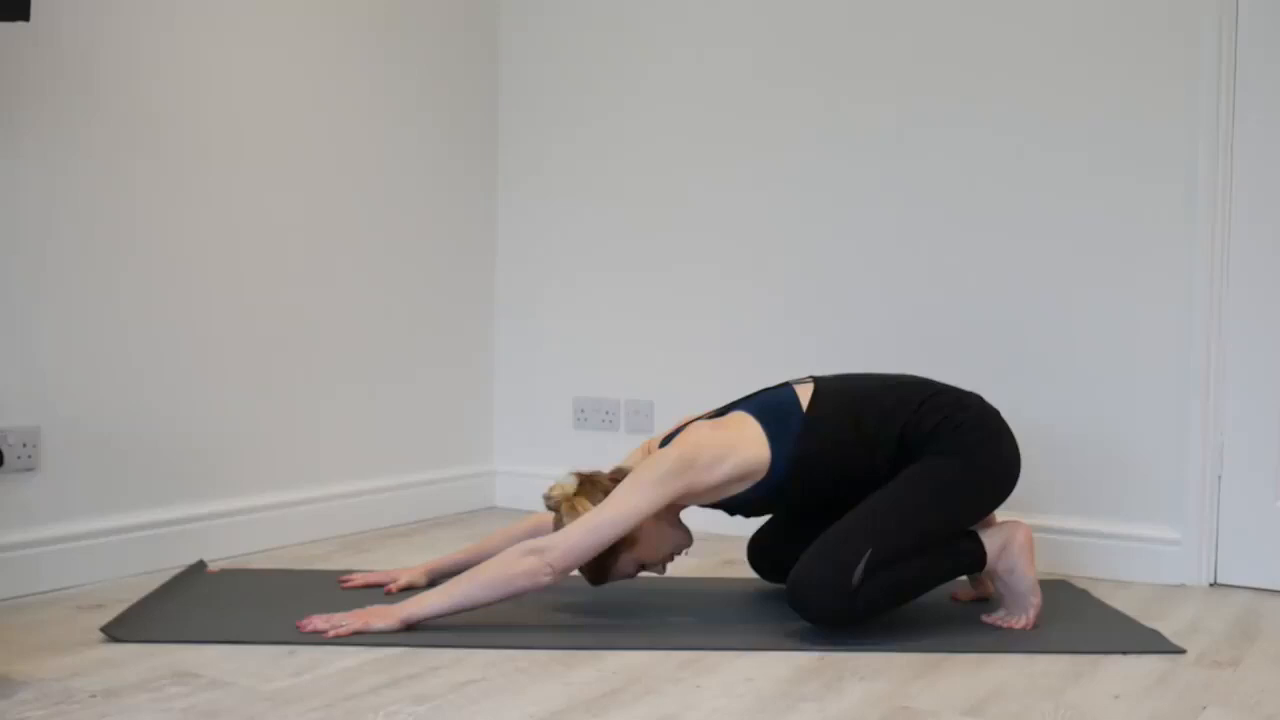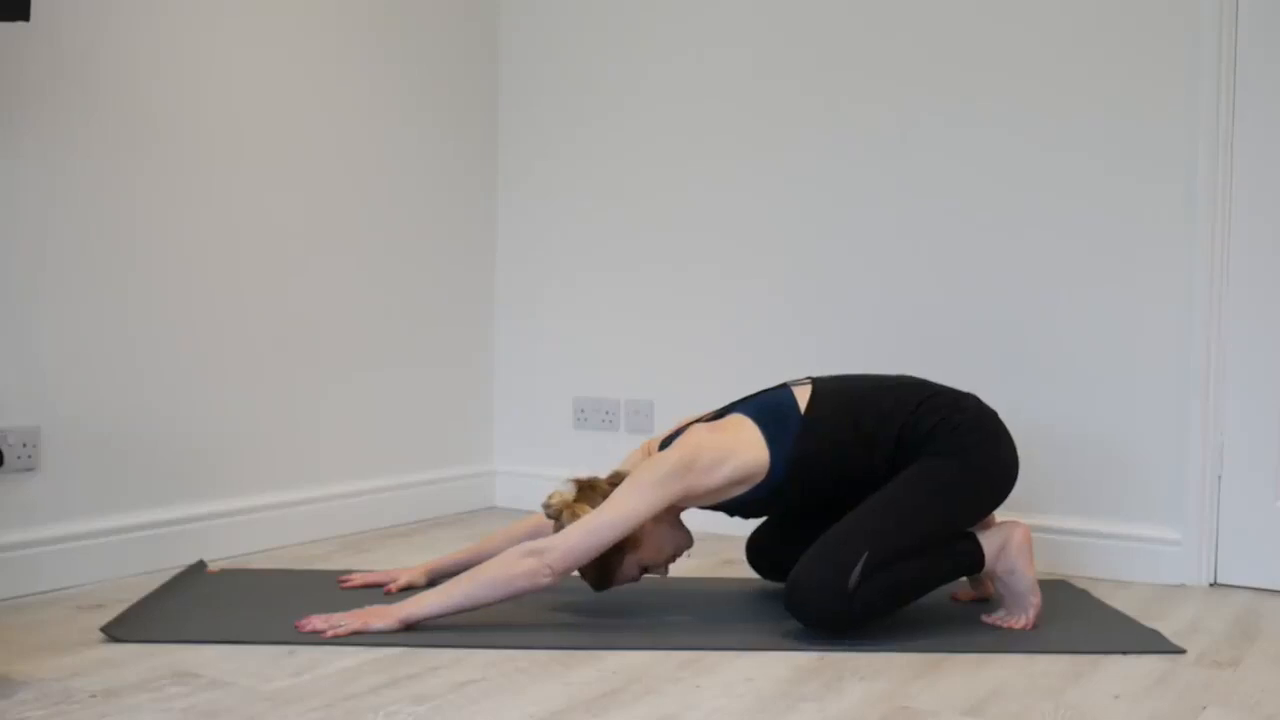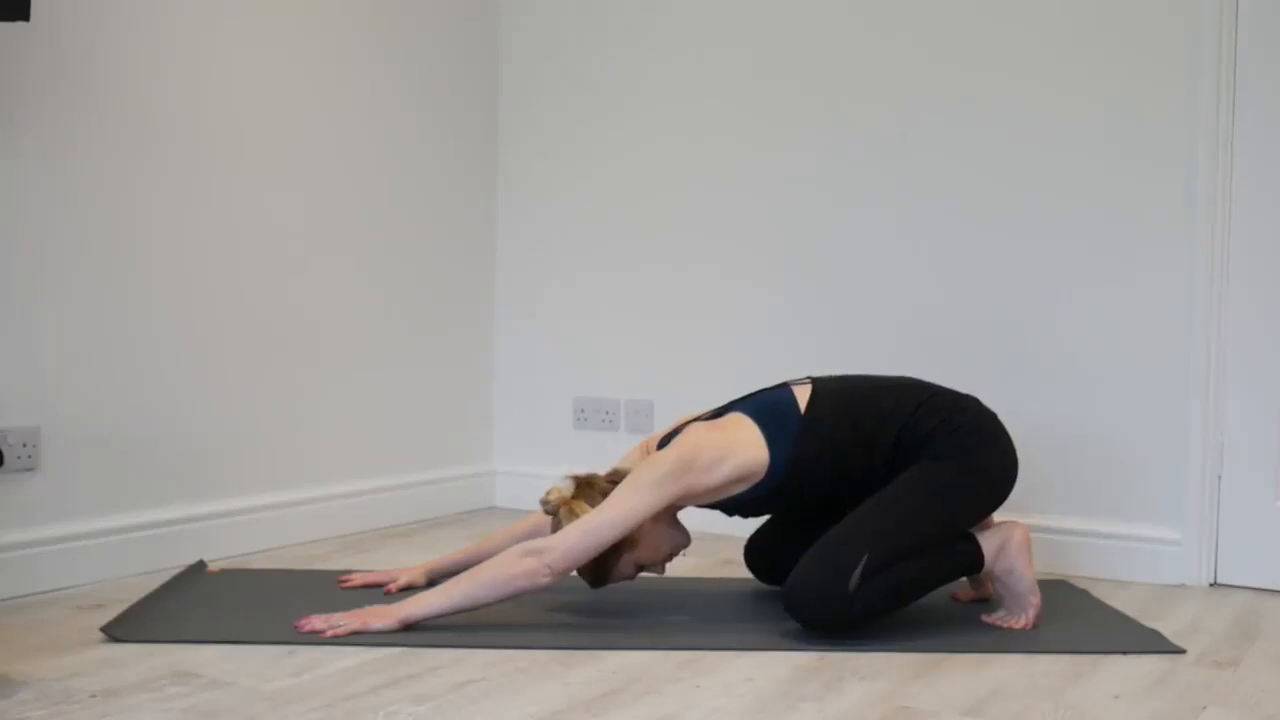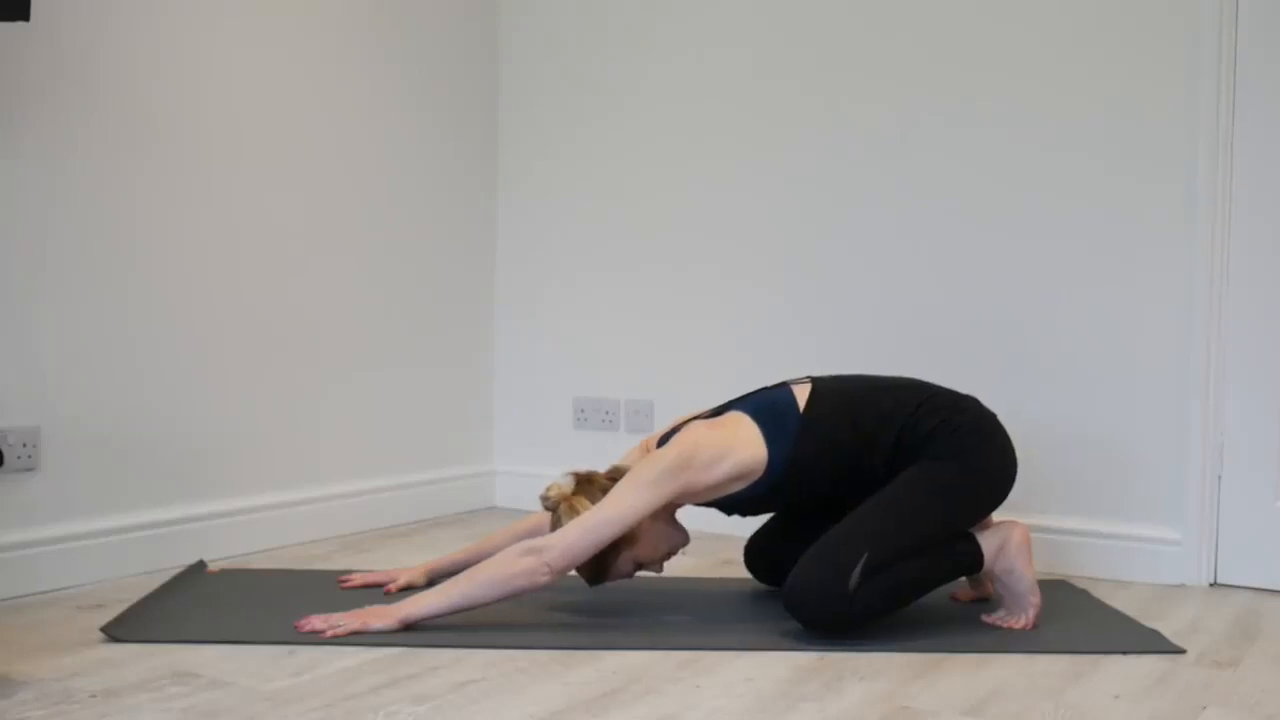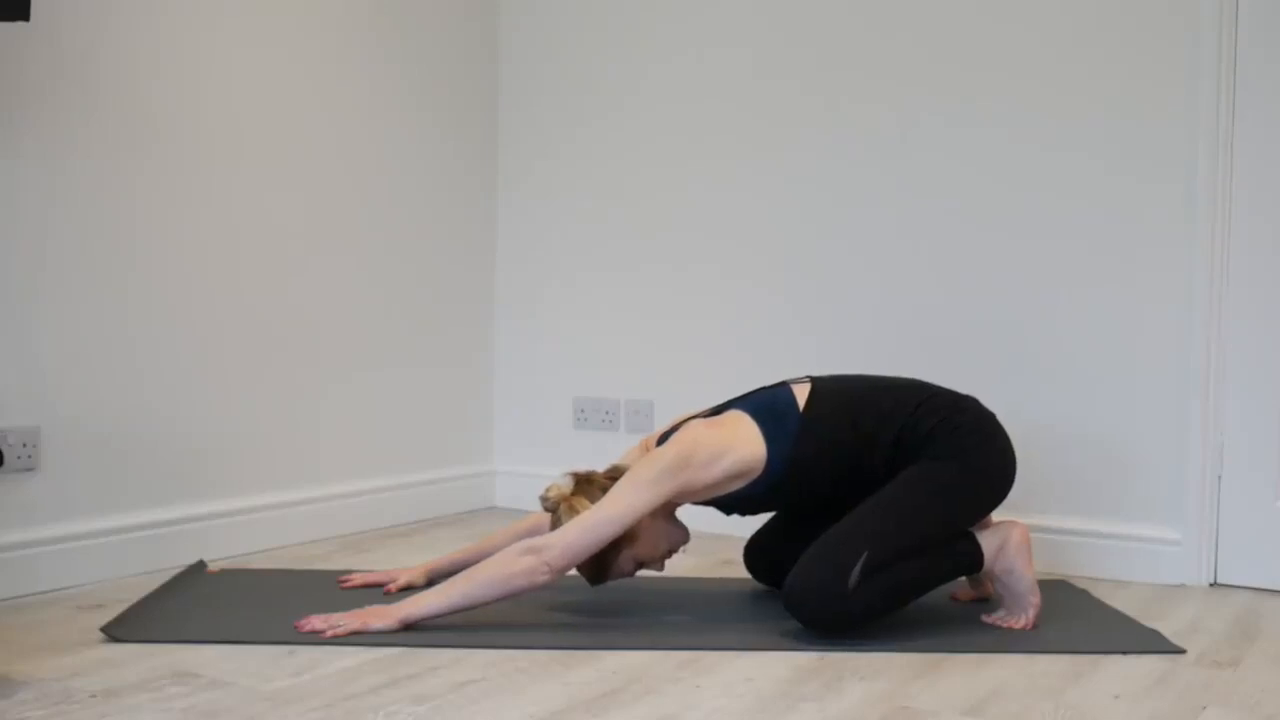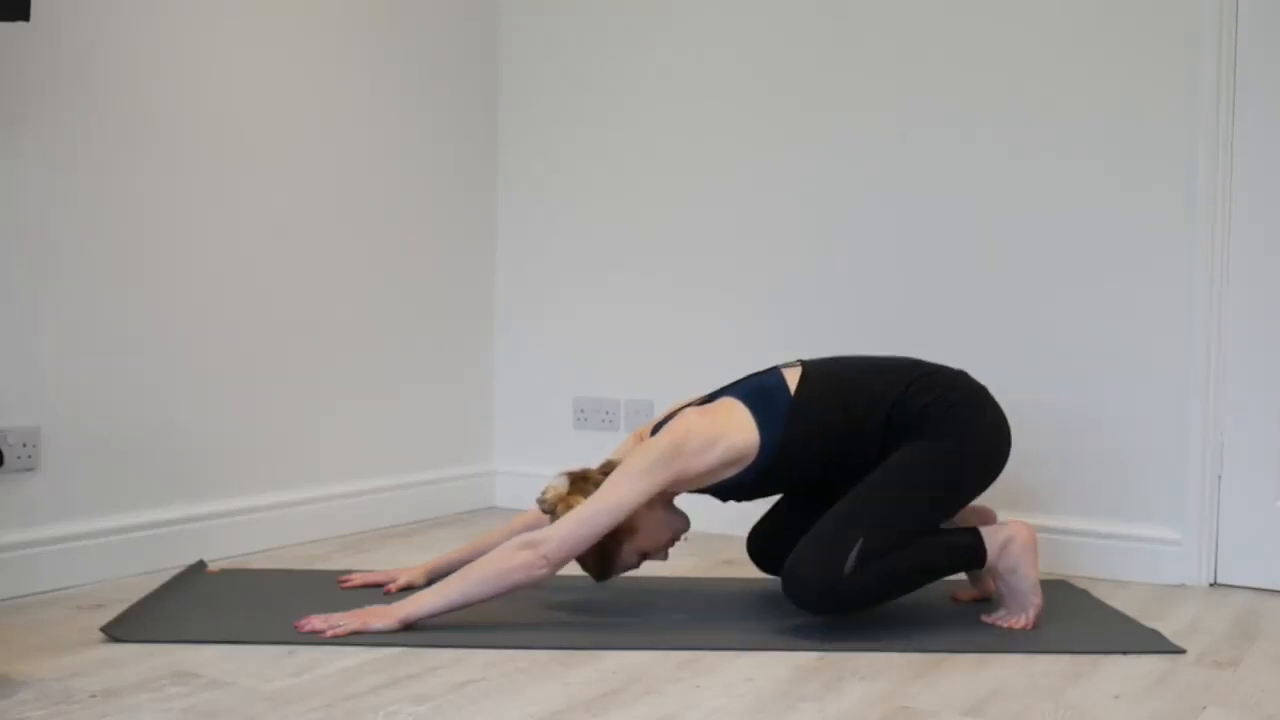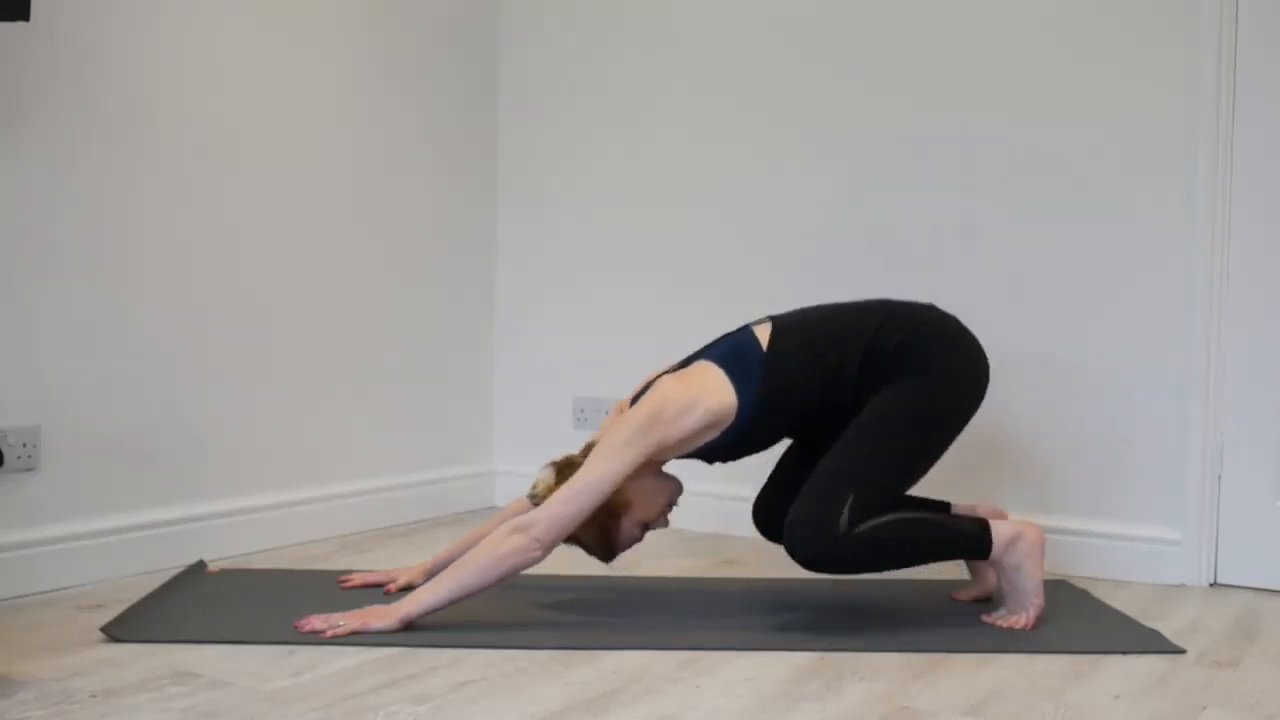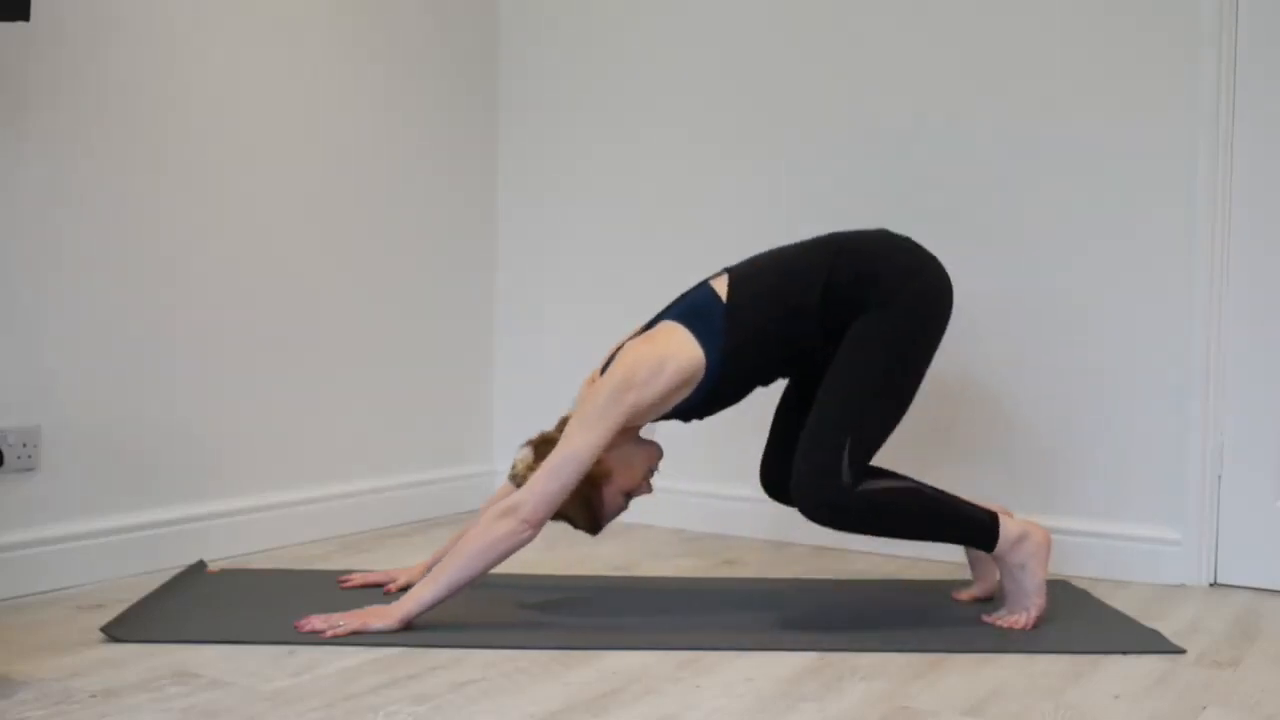
dt=0.4s
person 1, frame 1
left shoulder: (680, 467)
right shoulder: (660, 456)
left elbow: (542, 560)
right elbow: (550, 522)
left wrist: (403, 614)
right wrist: (429, 569)
left hip: (965, 442)
right hip: (906, 444)
left knee: (824, 592)
right knee: (774, 558)
left ankle: (994, 547)
right ankle: (961, 536)
person 1, frame 2
left shoulder: (681, 472)
right shoulder: (660, 458)
left elbow: (543, 563)
right elbow: (547, 529)
left wrist: (402, 615)
right wrist: (429, 569)
left hip: (961, 443)
right hip: (904, 443)
left knee: (821, 597)
right knee: (773, 556)
left ankle: (990, 549)
right ankle: (949, 532)
person 1, frame 3
left shoulder: (679, 468)
right shoulder: (658, 456)
left elbow: (542, 561)
right elbow: (547, 525)
left wrist: (401, 613)
right wrist: (428, 569)
left hip: (960, 444)
right hip: (903, 445)
left knee: (820, 597)
right knee: (770, 559)
left ankle: (990, 548)
right ankle: (956, 537)
person 1, frame 4
left shoulder: (680, 467)
right shoulder: (660, 455)
left elbow: (542, 560)
right elbow: (548, 524)
left wrist: (403, 614)
right wrist: (429, 569)
left hip: (960, 446)
right hip: (903, 446)
left knee: (820, 598)
right knee: (771, 561)
left ankle: (990, 549)
right ankle: (954, 535)
person 1, frame 5
left shoulder: (681, 465)
right shoulder: (659, 455)
left elbow: (541, 558)
right elbow: (547, 523)
left wrist: (402, 613)
right wrist: (429, 568)
left hip: (959, 446)
right hip: (903, 446)
left knee: (820, 597)
right knee: (770, 562)
left ankle: (992, 547)
right ankle: (958, 534)
person 1, frame 6
left shoulder: (676, 455)
right shoulder: (657, 447)
left elbow: (541, 552)
right elbow: (544, 521)
left wrist: (404, 612)
right wrist: (427, 568)
left hip: (953, 424)
right hip: (901, 424)
left knee: (819, 582)
right knee: (774, 551)
left ankle: (995, 546)
right ankle: (960, 528)
person 1, frame 7
left shoulder: (655, 424)
right shoulder: (641, 420)
left elbow: (532, 536)
right elbow: (534, 506)
left wrist: (403, 611)
right wrist: (423, 568)
left hip: (930, 358)
right hip: (880, 365)
left knee: (818, 538)
right knee: (778, 518)
left ankle: (1004, 541)
right ankle: (973, 522)
person 1, frame 8
left shoulder: (625, 392)
right shoulder: (616, 391)
left elbow: (522, 515)
right elbow: (519, 495)
left wrist: (403, 610)
right wrist: (423, 568)
left hip: (890, 286)
right hip: (848, 299)
left knee: (824, 490)
right knee: (786, 478)
left ankle: (1010, 539)
right ankle: (982, 529)
